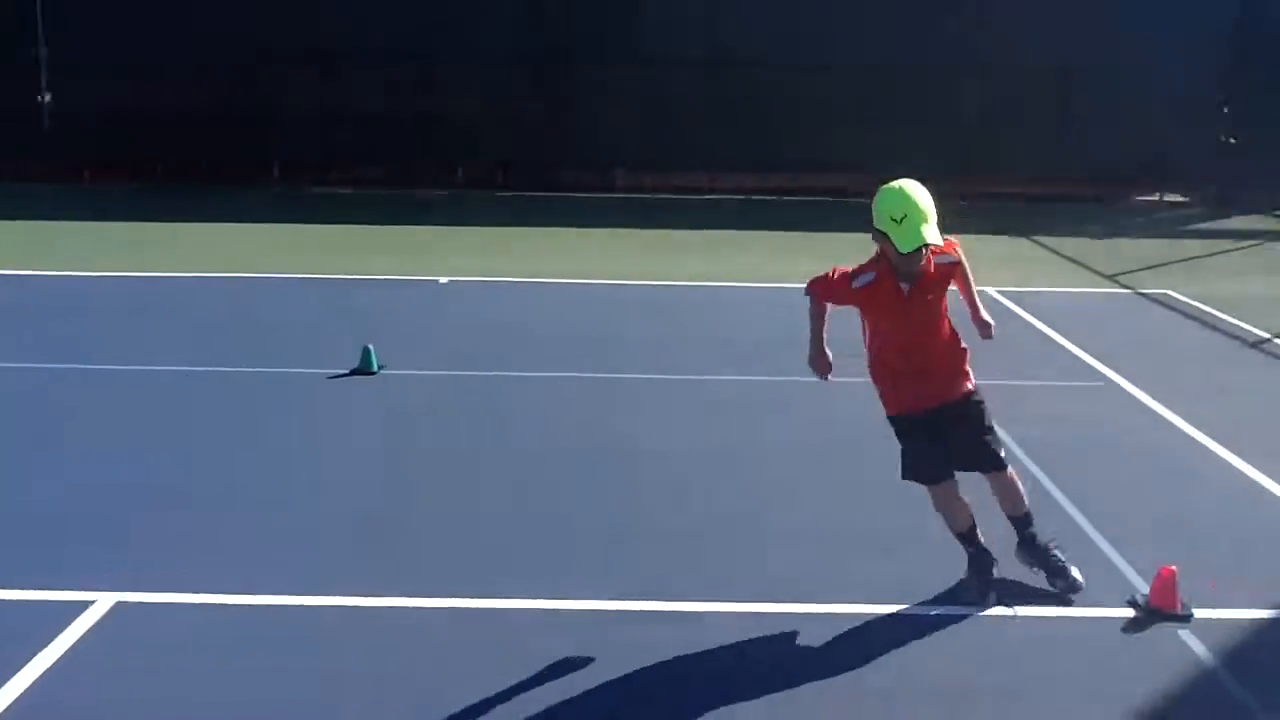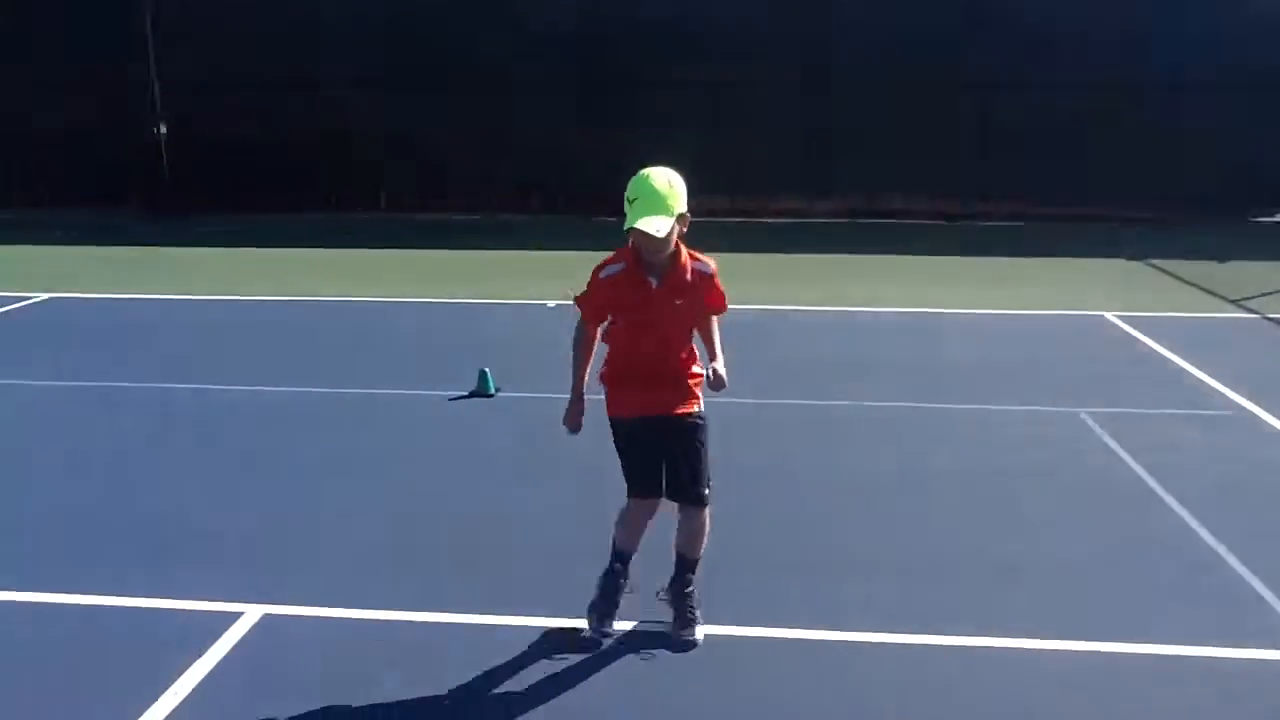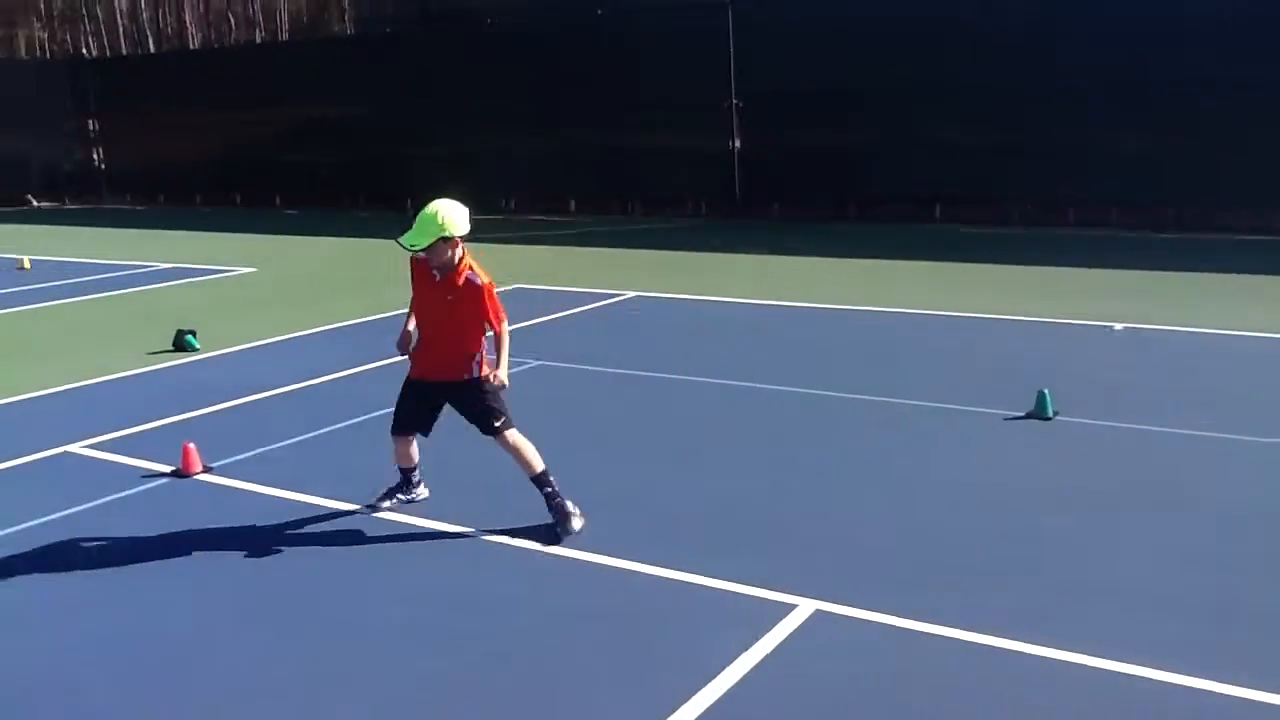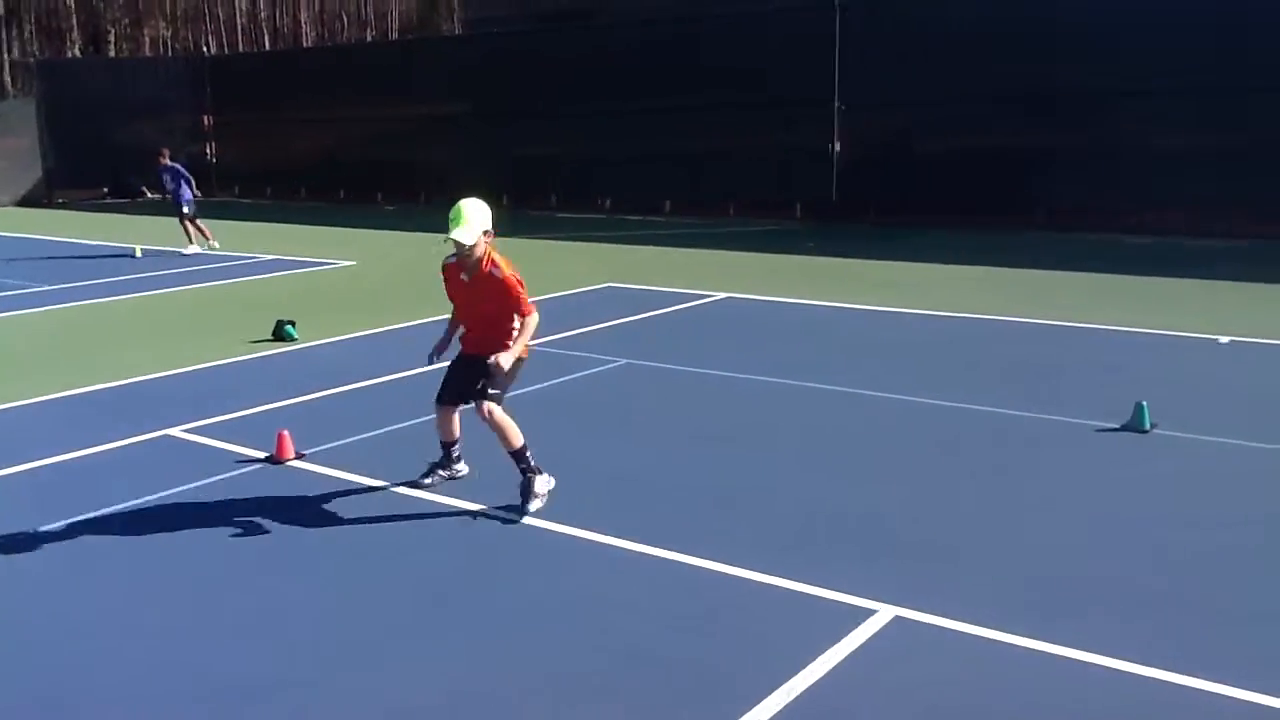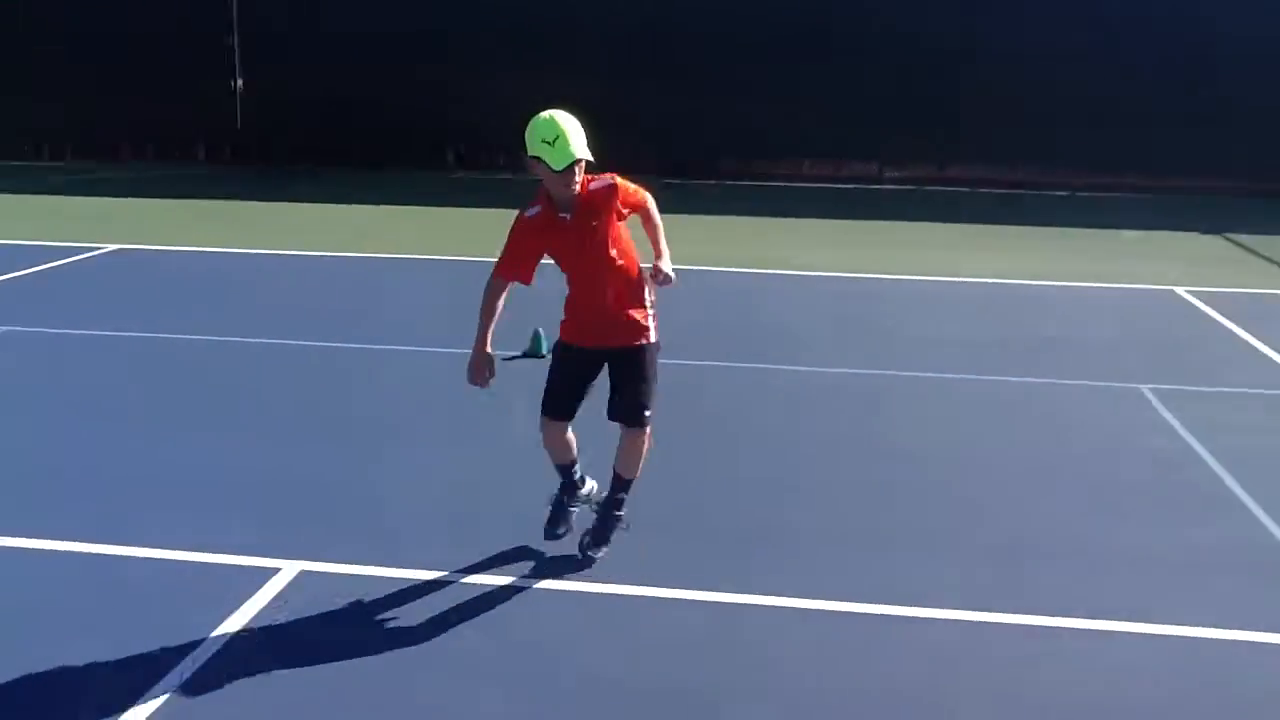
dt=1s
person 1, frame 1
left shoulder: (944, 257)
right shoulder: (862, 284)
right elbow: (816, 290)
left wrist: (976, 309)
right wrist: (818, 347)
left hip: (953, 384)
right hip: (903, 396)
left knee: (997, 468)
right knee: (939, 483)
left ankle: (1031, 544)
right ankle: (978, 556)
person 1, frame 2
left shoulder: (703, 273)
right shoulder: (610, 276)
right elbow: (588, 328)
left wrist: (716, 359)
right wrist: (576, 396)
left hip: (682, 398)
right hip: (629, 401)
left knee: (694, 501)
right knee: (644, 501)
left ankle: (682, 588)
right ankle: (614, 579)
person 1, frame 3
left shoulder: (476, 284)
right shoulder: (420, 262)
left elbow: (500, 327)
left wrist: (501, 368)
right wrist: (408, 326)
left hip: (467, 370)
right hip: (425, 367)
left knee: (505, 435)
right knee: (401, 435)
left ankle: (554, 497)
right ankle: (411, 485)
person 1, frame 4
left shoulder: (502, 275)
right shoulder: (451, 267)
left elbow: (530, 317)
left wrist: (511, 353)
right wrist: (447, 338)
left hip: (503, 351)
right hip: (473, 348)
left knee: (487, 408)
right knee: (444, 408)
left ankle: (532, 475)
right ankle: (451, 461)
person 1, frame 5
left shoulder: (610, 190)
right shoulder: (532, 221)
left elbow: (647, 202)
right elbow: (500, 282)
left wrist: (661, 258)
right wrist: (482, 347)
left hip: (633, 325)
right hip: (581, 332)
left knee: (636, 425)
right knee: (553, 422)
left ankle: (613, 506)
right ankle: (574, 487)
